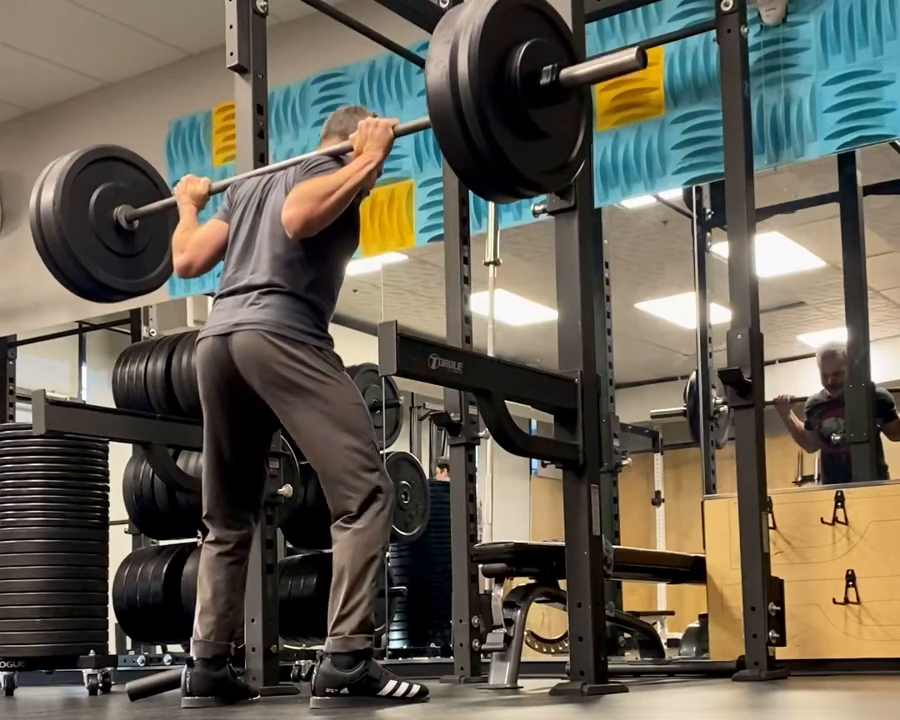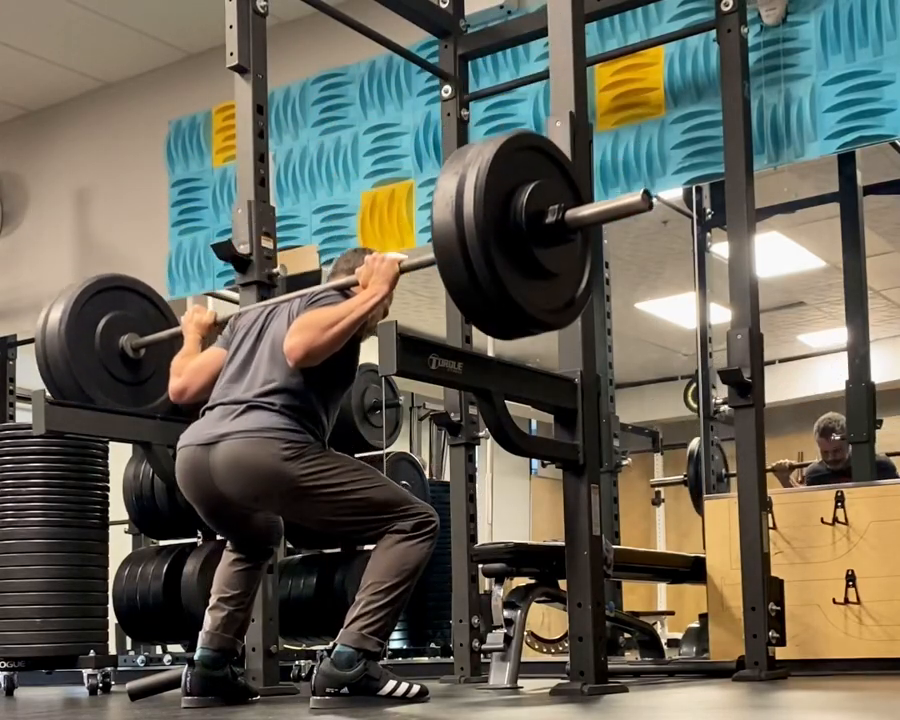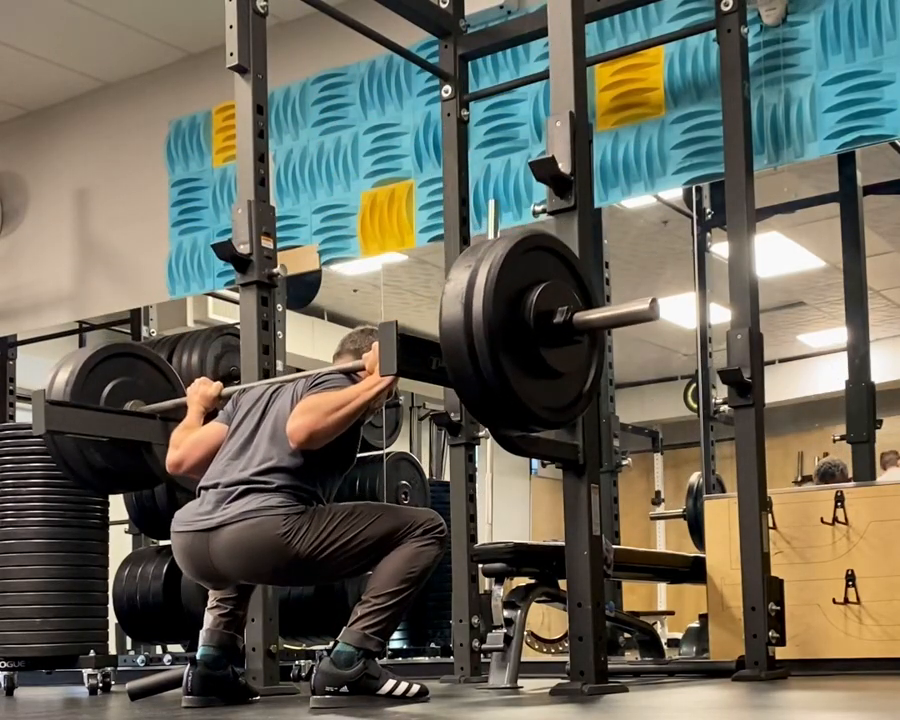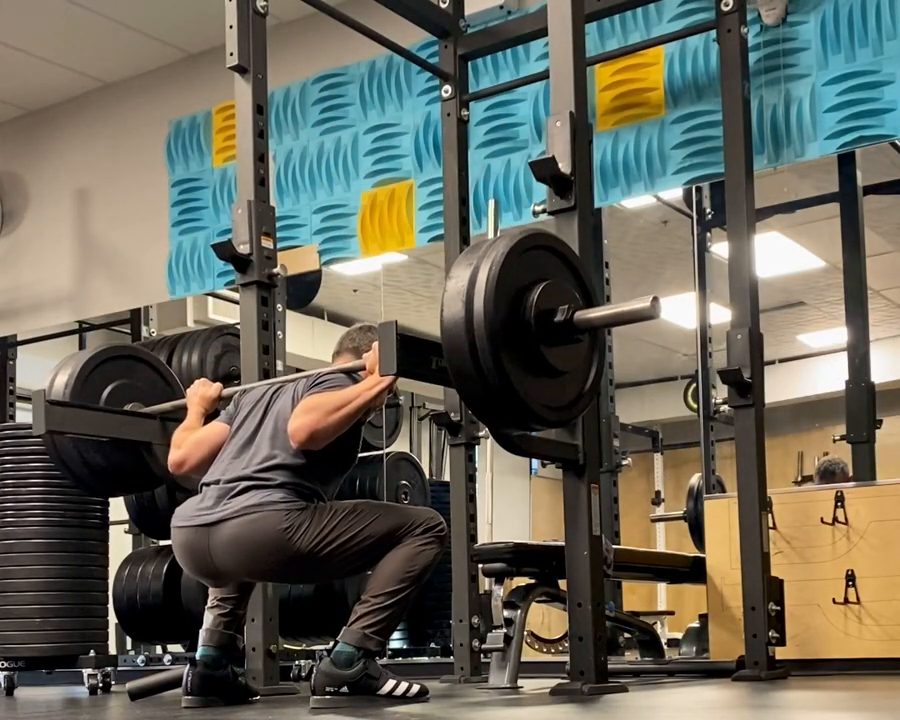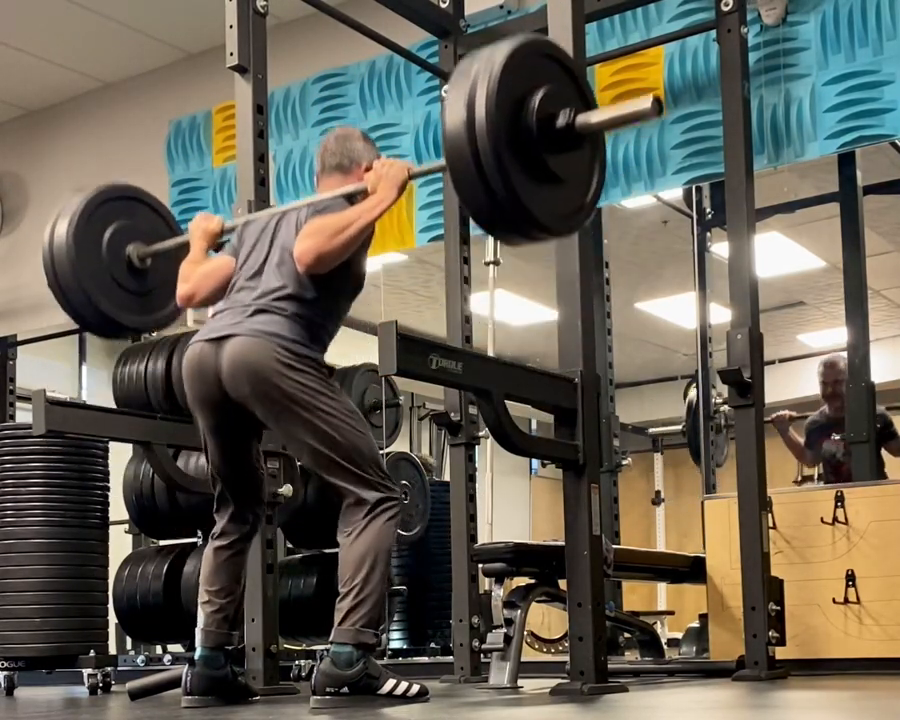
dt=1s
person 1, frame 1
left shoulder: (250, 184)
right shoulder: (336, 169)
left elbow: (187, 260)
right elbow: (298, 216)
left wrist: (189, 205)
right wrist: (372, 157)
left hip: (217, 340)
right hip: (279, 336)
left knee: (228, 514)
right knee: (363, 494)
left ankle: (208, 663)
right ankle: (346, 662)
person 1, frame 2
left shoulder: (253, 315)
right shoulder: (336, 302)
left elbow: (182, 387)
right elbow: (299, 348)
left wrist: (193, 335)
right wrist: (375, 291)
left hip: (194, 456)
right hip: (261, 449)
left knee: (253, 540)
right knee: (413, 522)
left ankle: (210, 666)
right ankle: (348, 665)
person 1, frame 3
left shoulder: (256, 391)
right shoulder: (340, 384)
left elbow: (179, 459)
right elbow: (302, 430)
left wrist: (197, 406)
right wrist: (380, 379)
left hip: (189, 543)
right hip: (259, 532)
right knee: (423, 529)
left ankle: (211, 666)
right ankle: (347, 667)
person 1, frame 4
left shoulder: (257, 392)
right shoulder: (341, 383)
left elbow: (181, 459)
right elbow: (303, 430)
left wrist: (197, 408)
right wrist: (382, 379)
left hip: (189, 541)
right hip: (259, 531)
right knee: (423, 528)
left ankle: (211, 667)
right ankle: (347, 667)
person 1, frame 5
left shoulder: (262, 222)
right shoulder: (352, 209)
left elbow: (189, 292)
right elbow: (310, 255)
left wrist: (202, 241)
right wrist: (384, 198)
left hip: (201, 356)
right hip: (269, 352)
left knee: (238, 510)
right knee: (372, 496)
left ankle: (210, 663)
right ankle: (347, 662)
